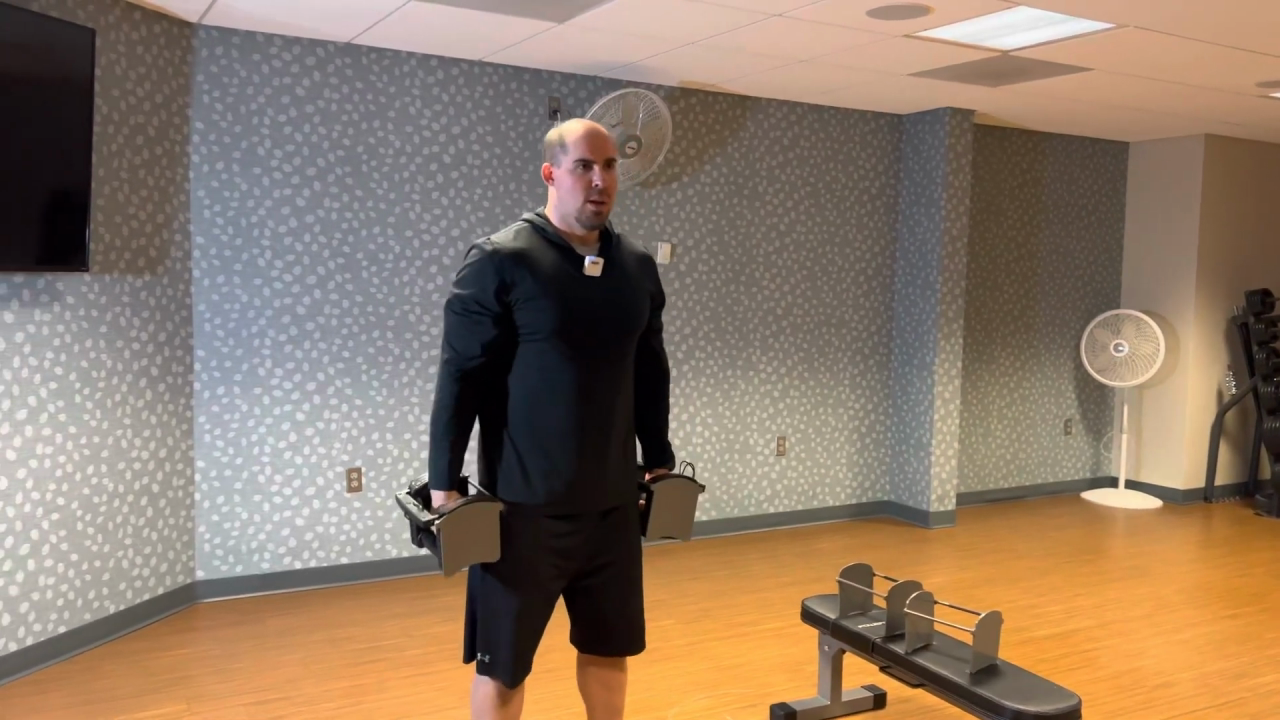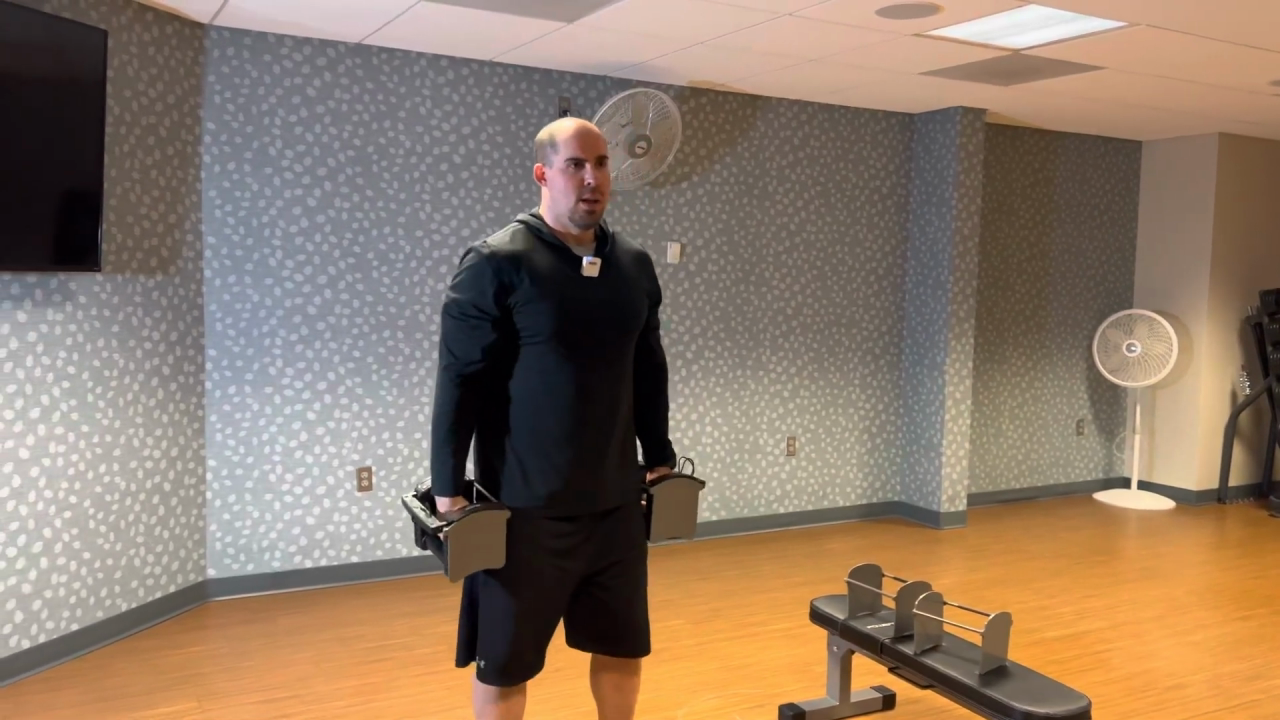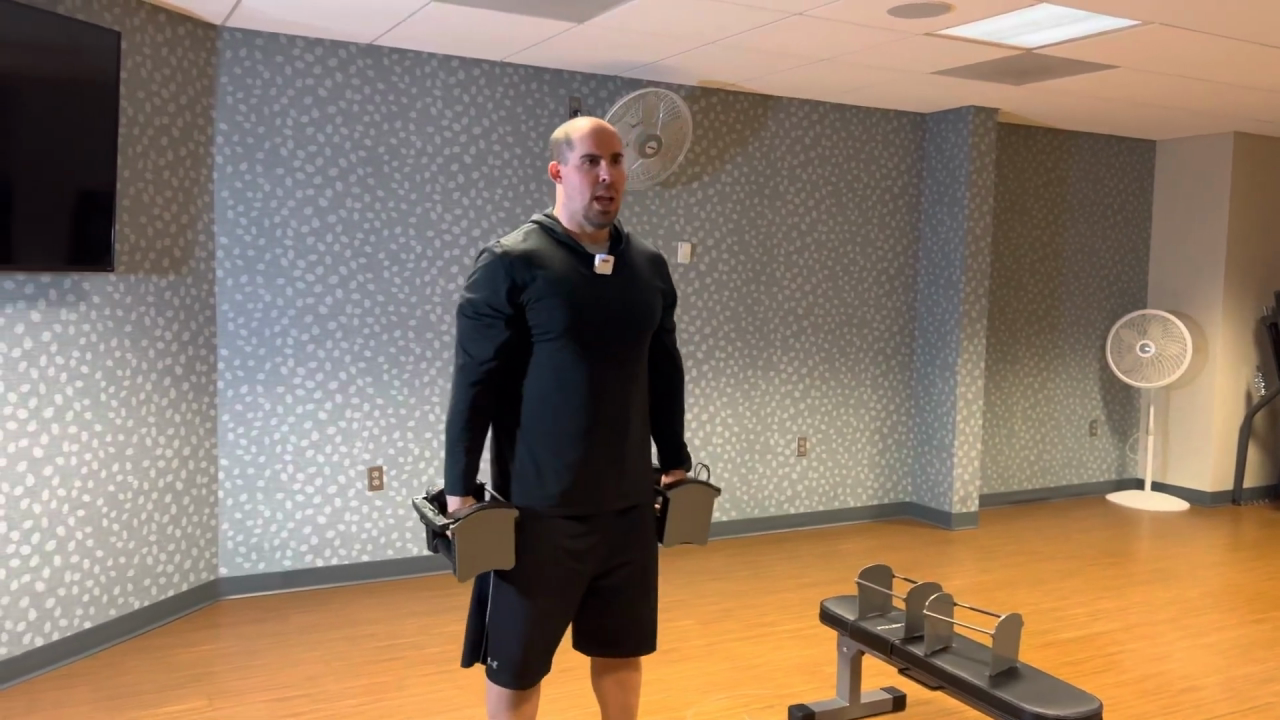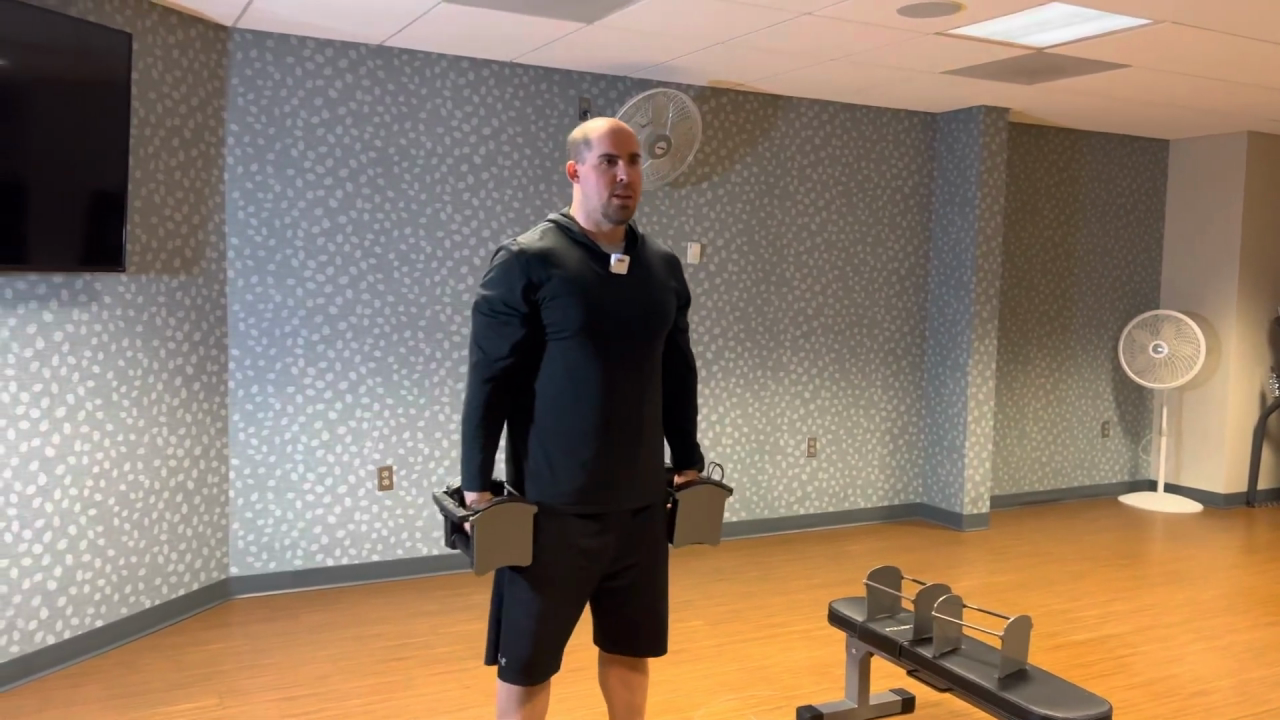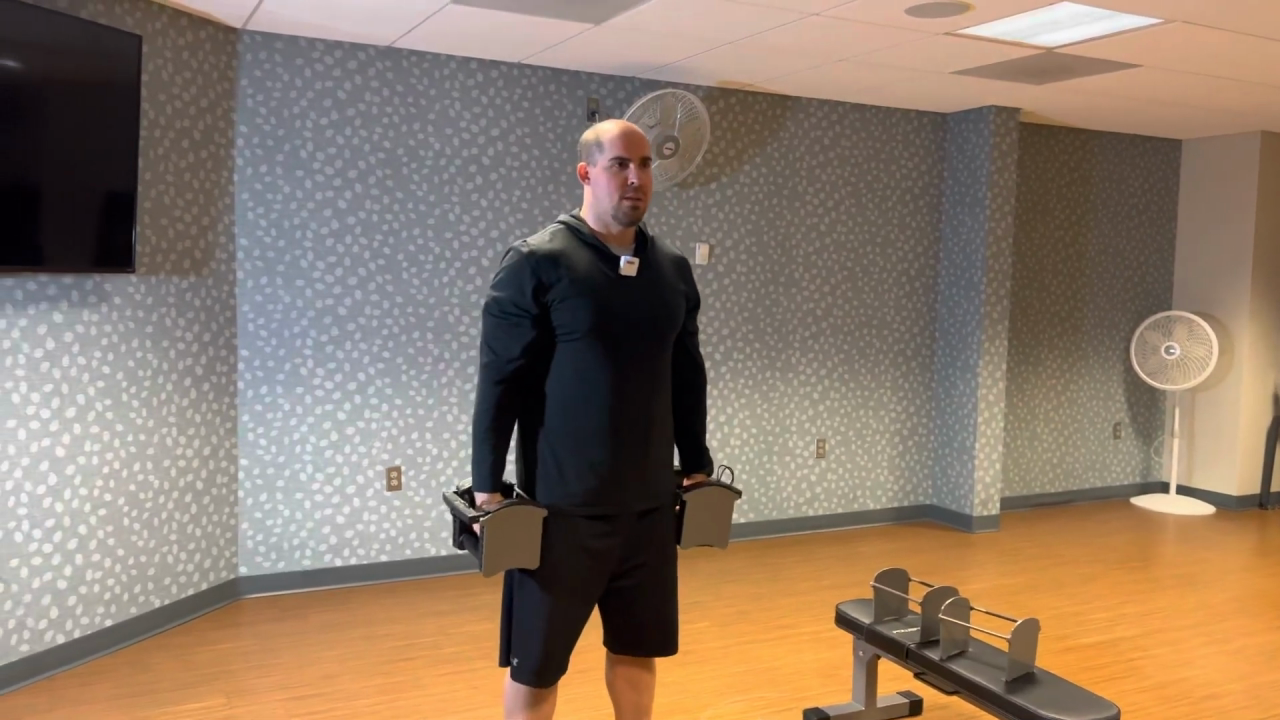
dt=0.2s
person 1, frame 1
left shoulder: (638, 267)
right shoulder: (499, 262)
right elbow: (460, 377)
left wrist: (659, 459)
right wrist: (444, 481)
left hip: (613, 498)
right hip: (525, 501)
left knee: (609, 646)
right knee: (504, 657)
person 1, frame 2
left shoulder: (634, 266)
right shoulder: (495, 264)
right elbow: (459, 382)
left wrist: (659, 457)
right wrist: (449, 488)
left hip: (615, 499)
right hip: (526, 504)
left knee: (622, 645)
right knee: (504, 660)
person 1, frame 3
left shoulder: (649, 267)
right shoulder: (510, 263)
left elbow: (665, 372)
right elbow: (475, 384)
left wrist: (676, 461)
right wrist: (460, 488)
left hip: (628, 500)
right hip: (539, 505)
left knee: (623, 647)
right knee: (517, 661)
person 1, frame 4
left shoulder: (664, 268)
right shoulder: (526, 262)
left elbow: (678, 373)
right elbow: (489, 380)
left wrist: (688, 462)
right wrist: (477, 483)
left hip: (641, 499)
right hip: (553, 502)
left knee: (631, 646)
right knee: (528, 657)
person 1, frame 5
left shoulder: (673, 270)
right shoulder: (536, 264)
left elbow: (688, 376)
right elbow: (500, 381)
left wrist: (696, 465)
right wrist: (487, 484)
left hip: (649, 500)
right hip: (561, 503)
left knee: (638, 647)
right knee: (536, 658)
